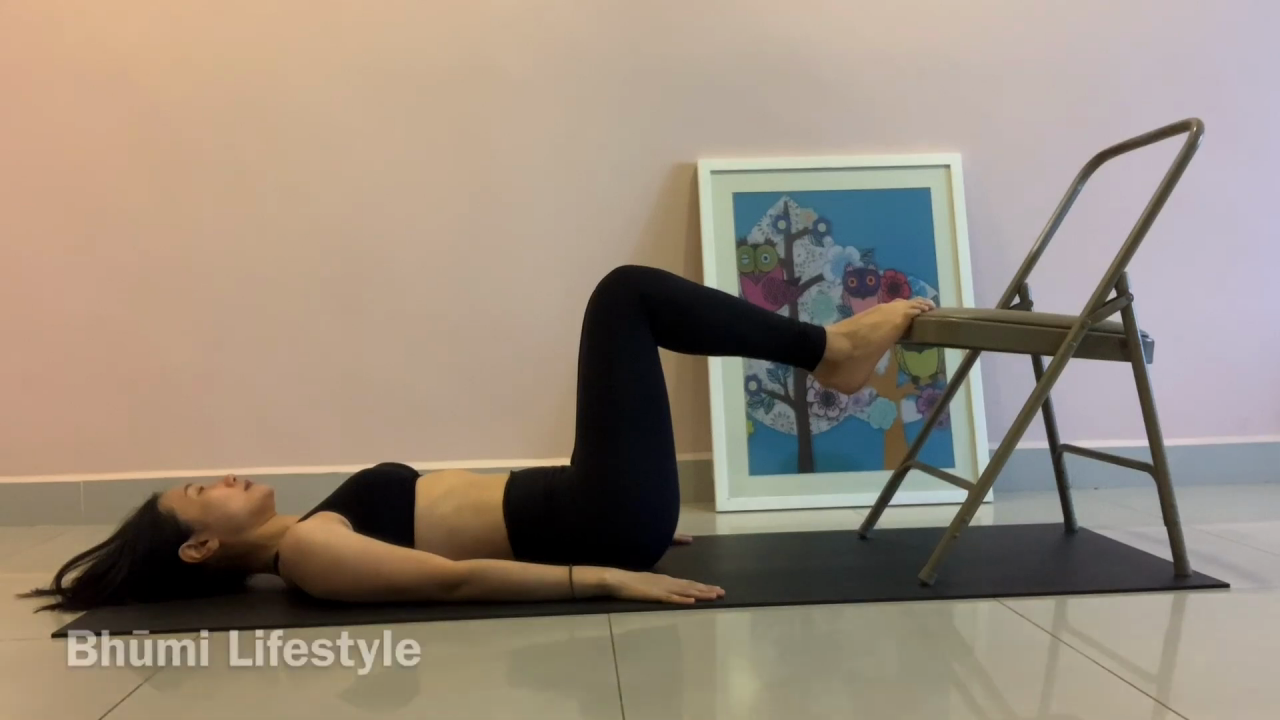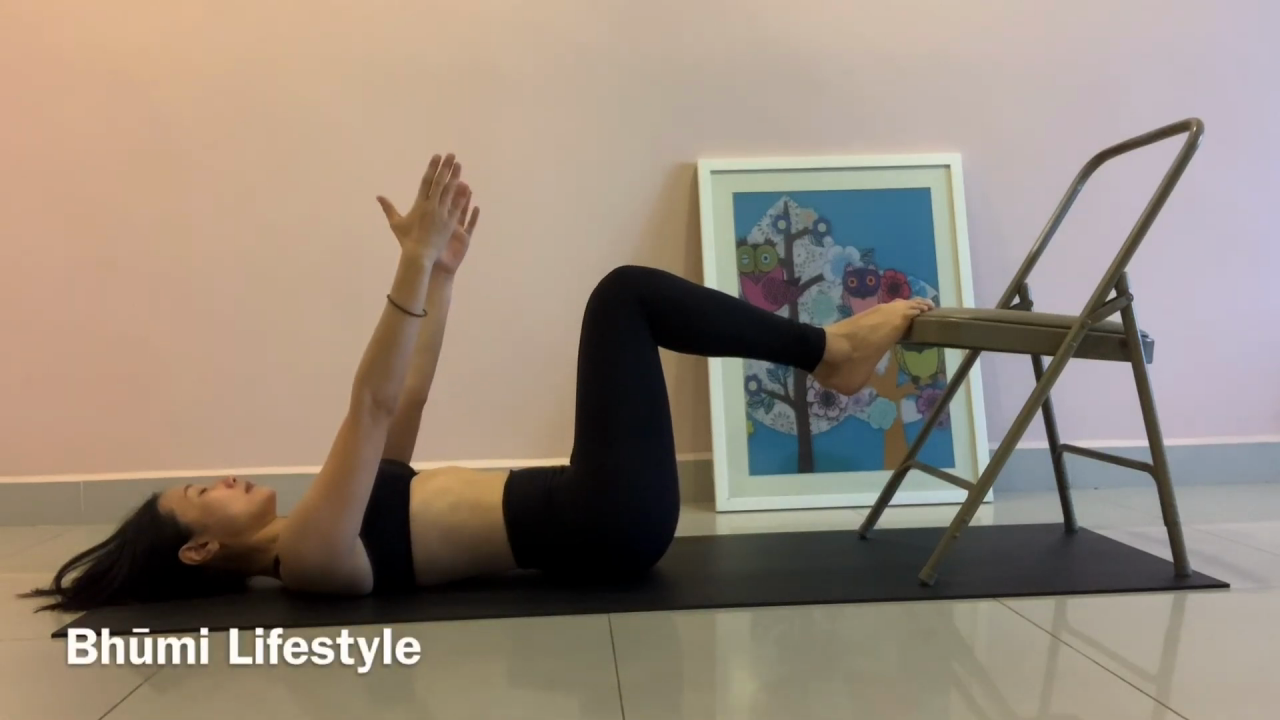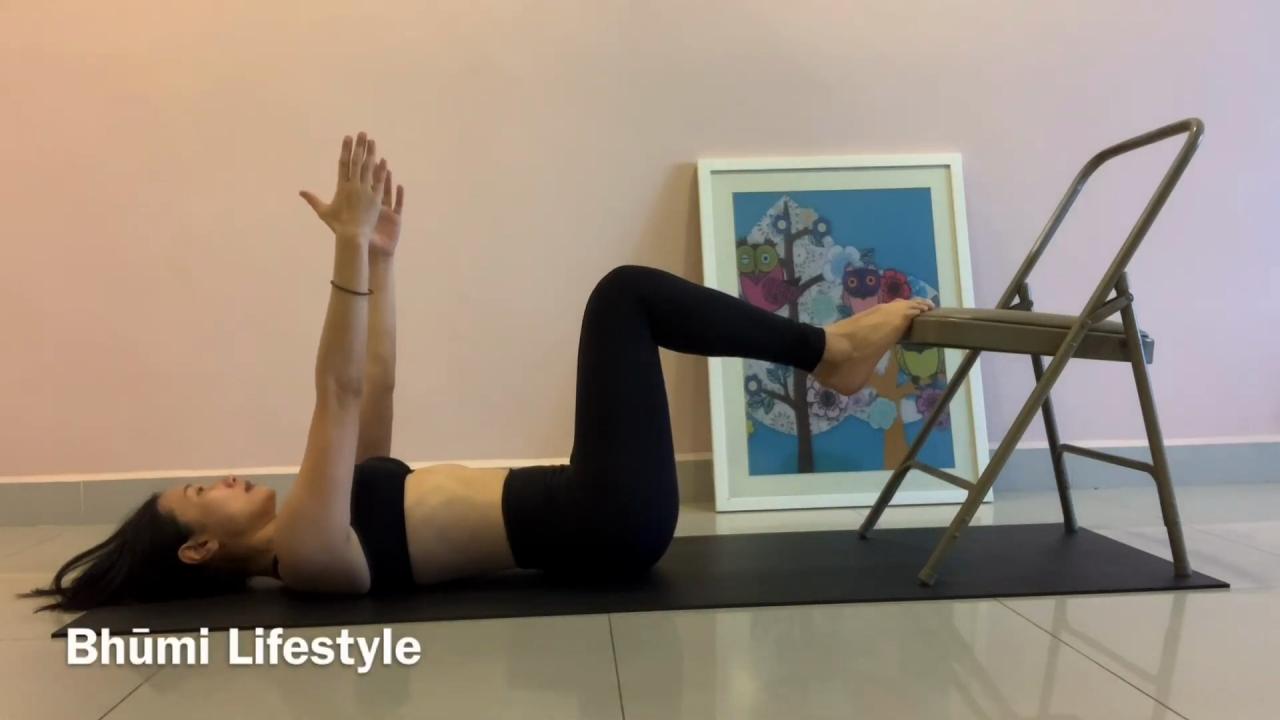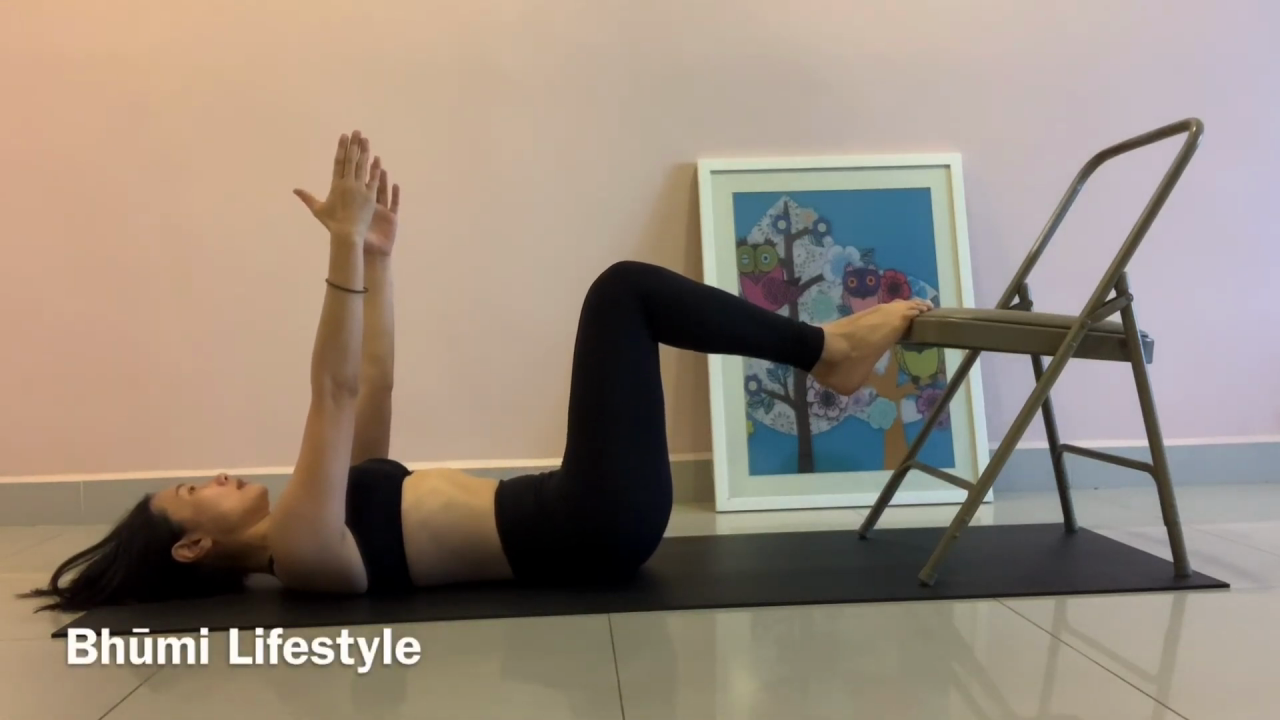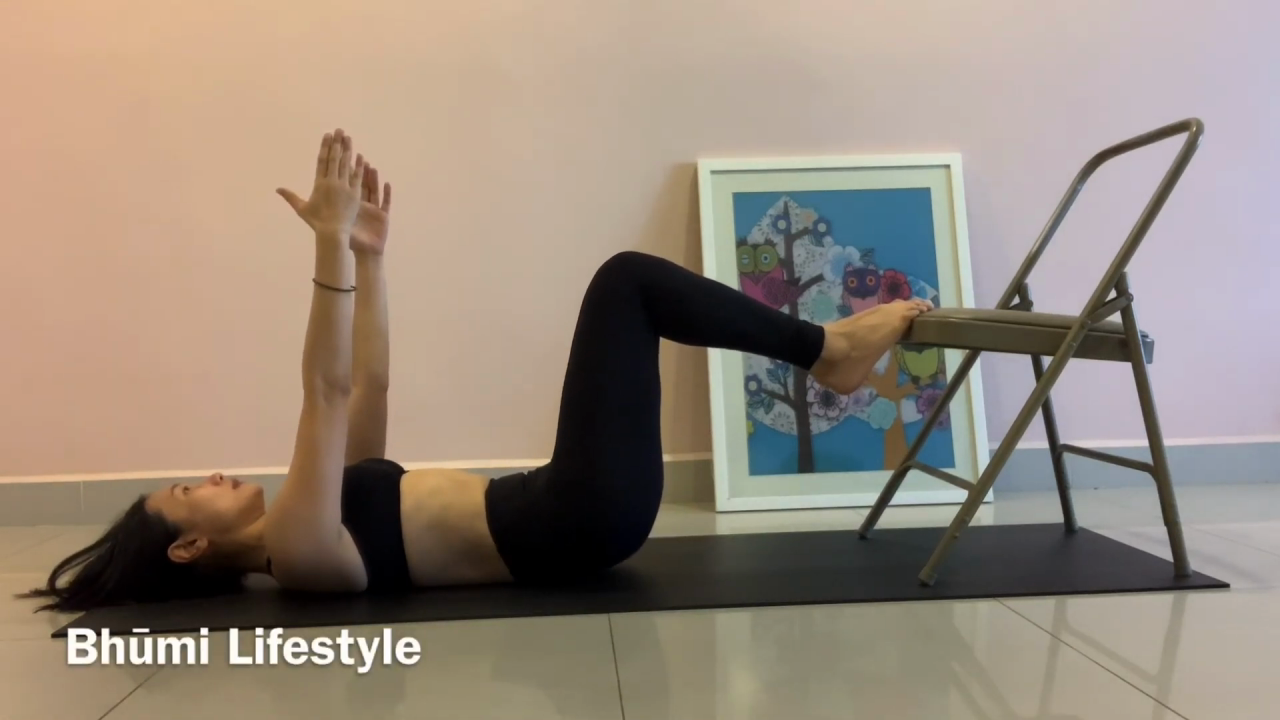
dt=1s
person 1, frame 1
left shoulder: (317, 534)
right shoulder: (306, 554)
right elbow: (452, 581)
right wrist: (607, 578)
left hip: (593, 510)
right hip: (604, 522)
left knee: (631, 296)
right knee: (624, 295)
left ankle: (826, 352)
right ankle: (829, 347)
person 1, frame 2
left shoulder: (319, 535)
right shoulder: (311, 555)
left elbow: (405, 403)
right elbow: (369, 405)
left wrist: (440, 274)
right wrist: (412, 261)
left hip: (598, 516)
right hip: (606, 524)
left knee: (629, 296)
right knee: (621, 295)
left ankle: (825, 352)
right ankle: (827, 348)
person 1, frame 3
left shoulder: (326, 528)
right shoulder: (307, 554)
left elbow: (374, 386)
right elbow: (338, 393)
left wrist: (378, 257)
right wrist: (348, 244)
left hip: (596, 517)
right hip: (605, 523)
left knee: (630, 297)
right knee: (622, 294)
left ankle: (824, 353)
right ankle: (826, 349)
person 1, frame 4
left shoulder: (322, 523)
right shoulder: (303, 552)
left elbow: (373, 388)
right elbow: (334, 392)
left wrist: (376, 257)
right wrist: (343, 244)
left hip: (585, 518)
right hip: (594, 525)
left knee: (629, 295)
right knee: (621, 290)
left ankle: (823, 352)
right ankle: (825, 348)
person 1, frame 5
left shoulder: (315, 527)
right shoulder: (297, 552)
left elbow: (366, 386)
right elbow: (326, 391)
left wrist: (366, 256)
right wrist: (330, 245)
left hip: (573, 512)
right hip: (583, 517)
left knee: (629, 288)
right knee: (623, 280)
left ankle: (822, 351)
right ankle: (824, 346)
